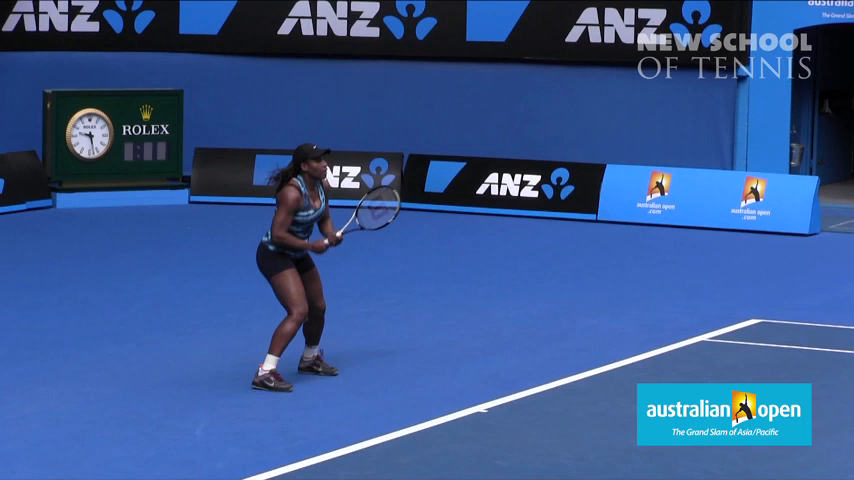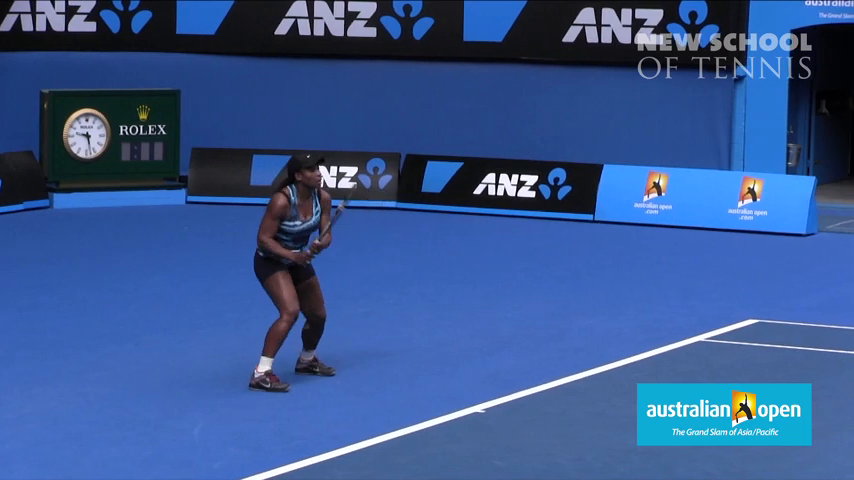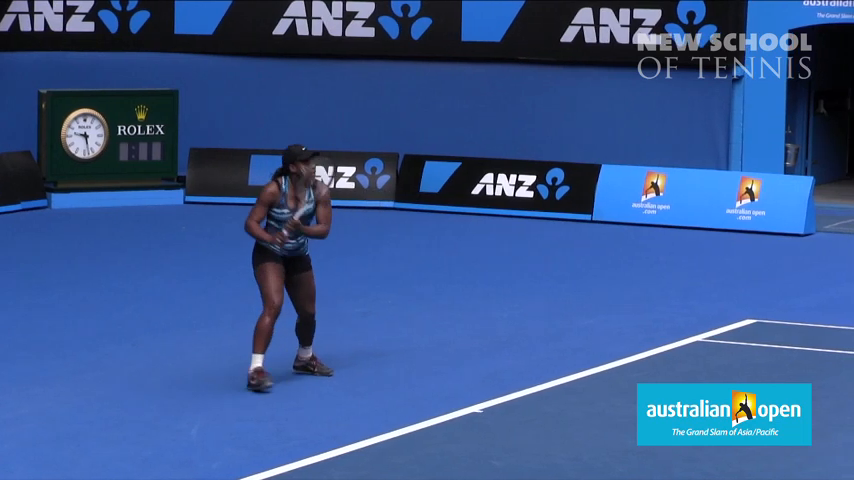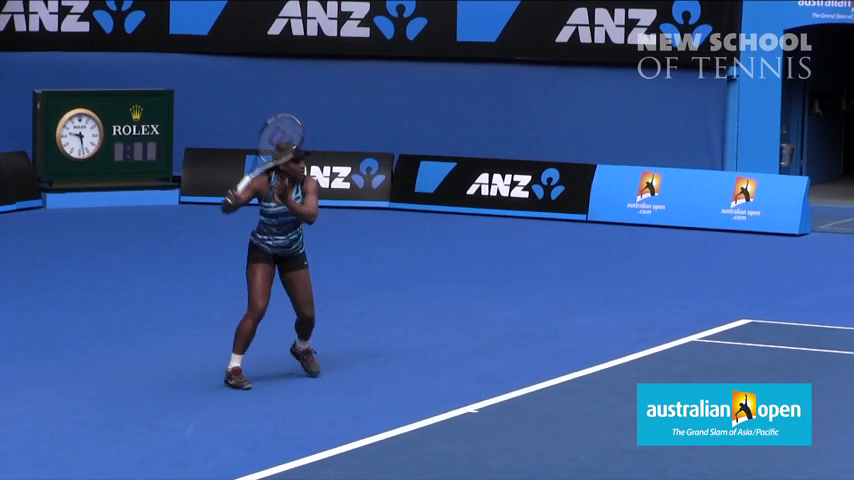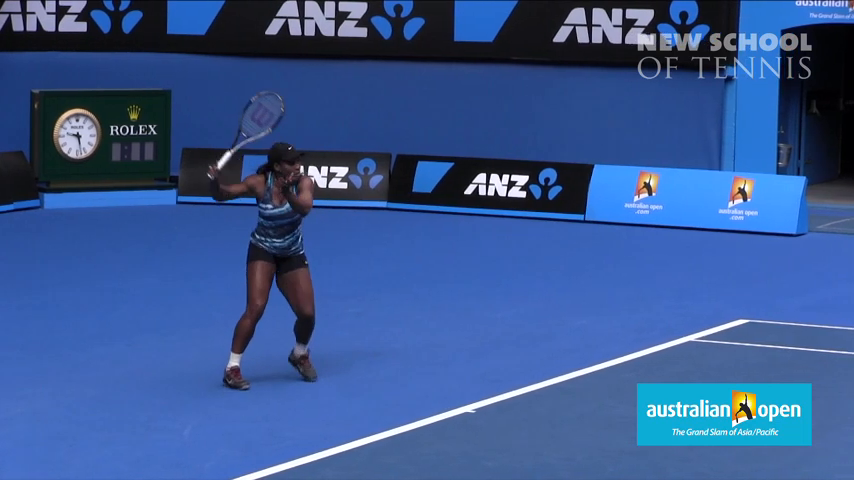
dt=1s
person 1, frame 1
left shoulder: (322, 185)
right shoulder: (292, 193)
left elbow: (324, 218)
right elbow: (278, 234)
left wrist: (331, 235)
right wrist: (311, 246)
left hip: (298, 254)
right hip: (275, 254)
left knee: (318, 308)
right knee: (298, 312)
left ankle: (310, 359)
right ankle: (265, 373)
person 1, frame 2
left shoulder: (322, 198)
right shoulder: (282, 201)
left elbow: (326, 233)
right elbow: (263, 239)
left wrist: (319, 245)
right wrist: (293, 255)
left hip: (297, 261)
right hip: (270, 260)
left knee: (318, 316)
right knee: (290, 312)
left ankle: (307, 360)
right ankle: (261, 374)
person 1, frame 3
left shoulder: (320, 191)
right shoulder: (273, 190)
left elbow: (324, 229)
right elbow: (250, 223)
left wrist: (302, 229)
right wrist: (270, 237)
left hip: (298, 255)
right hip: (268, 253)
left knee: (308, 313)
right knee: (273, 306)
left ankle: (305, 358)
right ankle: (256, 369)
person 1, frame 4
left shoulder: (308, 184)
right shoulder: (263, 183)
left elbow: (311, 216)
right elbow: (227, 209)
left wrist: (287, 201)
right wrist: (231, 201)
left hip: (292, 252)
right hip: (262, 250)
left knee: (307, 314)
right knee: (257, 309)
left ankle: (302, 349)
right ankle: (234, 368)
person 1, frame 5
left shoulder: (304, 183)
right shoulder: (259, 182)
left elbow: (304, 208)
right elbow: (221, 195)
left wrist: (288, 193)
right wrist: (215, 182)
left hip: (292, 254)
right hip: (262, 250)
left knee: (307, 313)
right knee: (255, 309)
left ankle: (299, 355)
right ankle: (232, 367)
